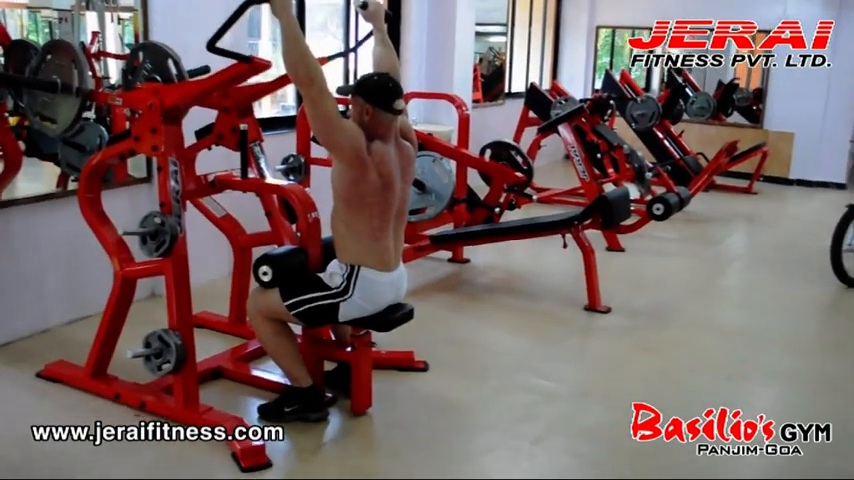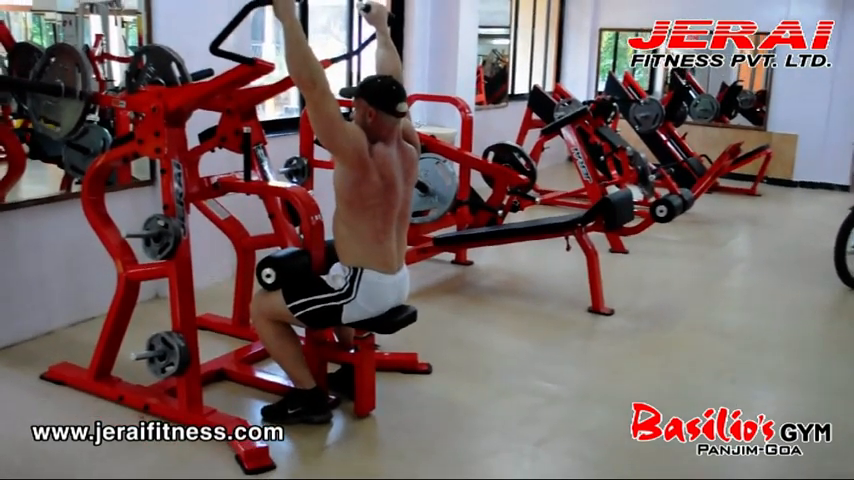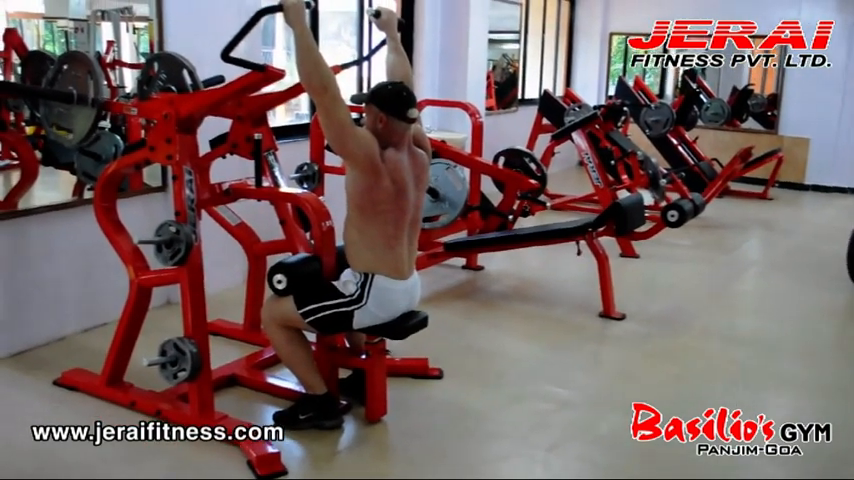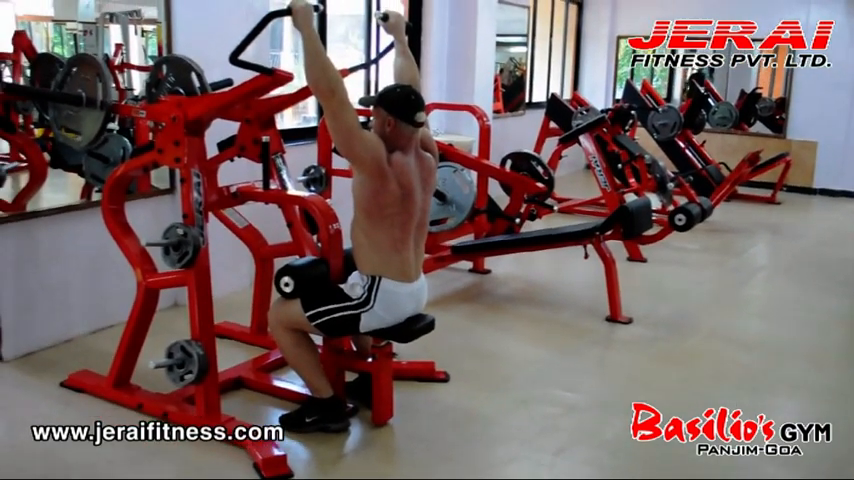
dt=0.3s
person 1, frame 1
left shoulder: (357, 150)
right shoulder: (406, 144)
left elbow: (311, 85)
right elbow: (388, 83)
left hip: (365, 288)
right hip: (395, 281)
left knee: (258, 306)
right knee: (319, 281)
left ankle: (306, 396)
right ankle: (350, 367)
person 1, frame 2
left shoulder: (360, 153)
right shoulder: (409, 146)
left elbow: (313, 87)
right elbow: (391, 87)
left hip: (368, 289)
right hip: (397, 283)
left knee: (261, 308)
right knee: (323, 282)
left ankle: (309, 397)
right ankle: (355, 370)
person 1, frame 3
left shoulder: (370, 159)
right shoulder: (419, 152)
left elbow: (324, 93)
right elbow: (402, 91)
left hip: (378, 295)
right hip: (408, 289)
left knee: (272, 314)
right knee: (337, 290)
left ankle: (321, 403)
right ankle: (365, 375)
person 1, frame 4
left shoulder: (378, 162)
right shoulder: (426, 156)
left elbow: (332, 96)
right elbow: (410, 95)
right wrist: (399, 36)
left hip: (385, 298)
right hip: (415, 293)
left knee: (279, 317)
right knee: (341, 291)
left ankle: (327, 406)
right ankle: (373, 378)
